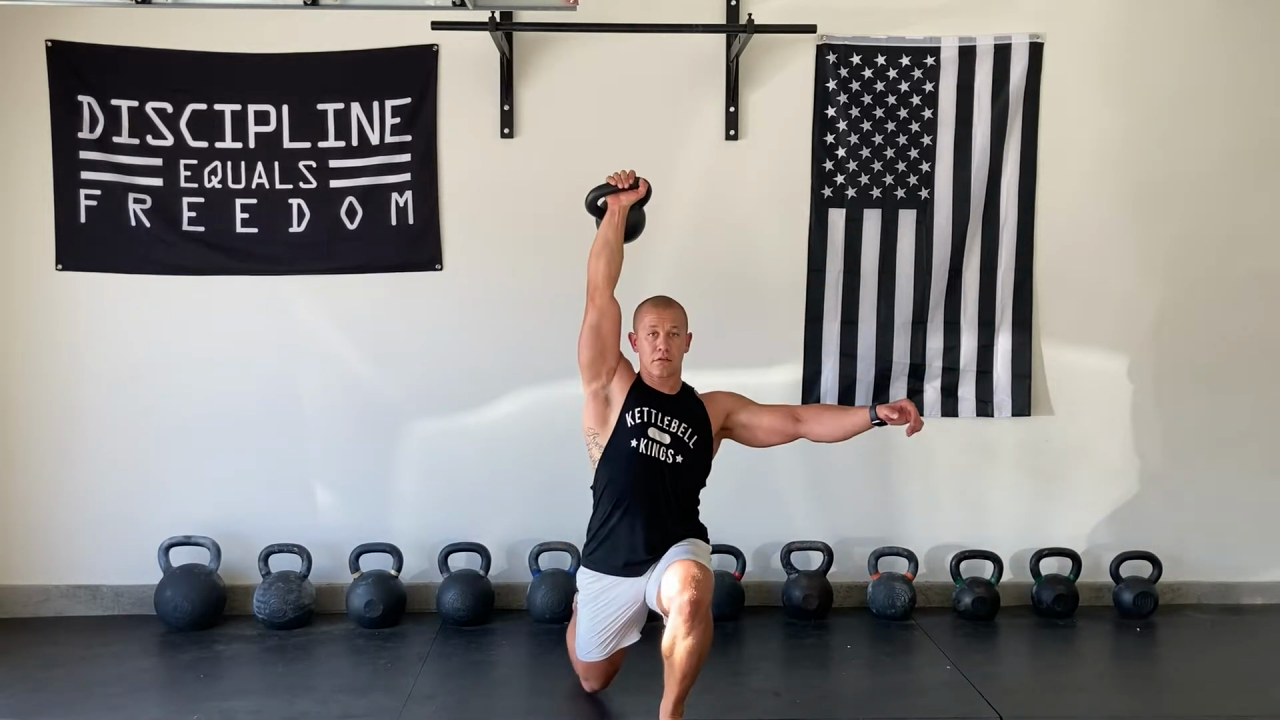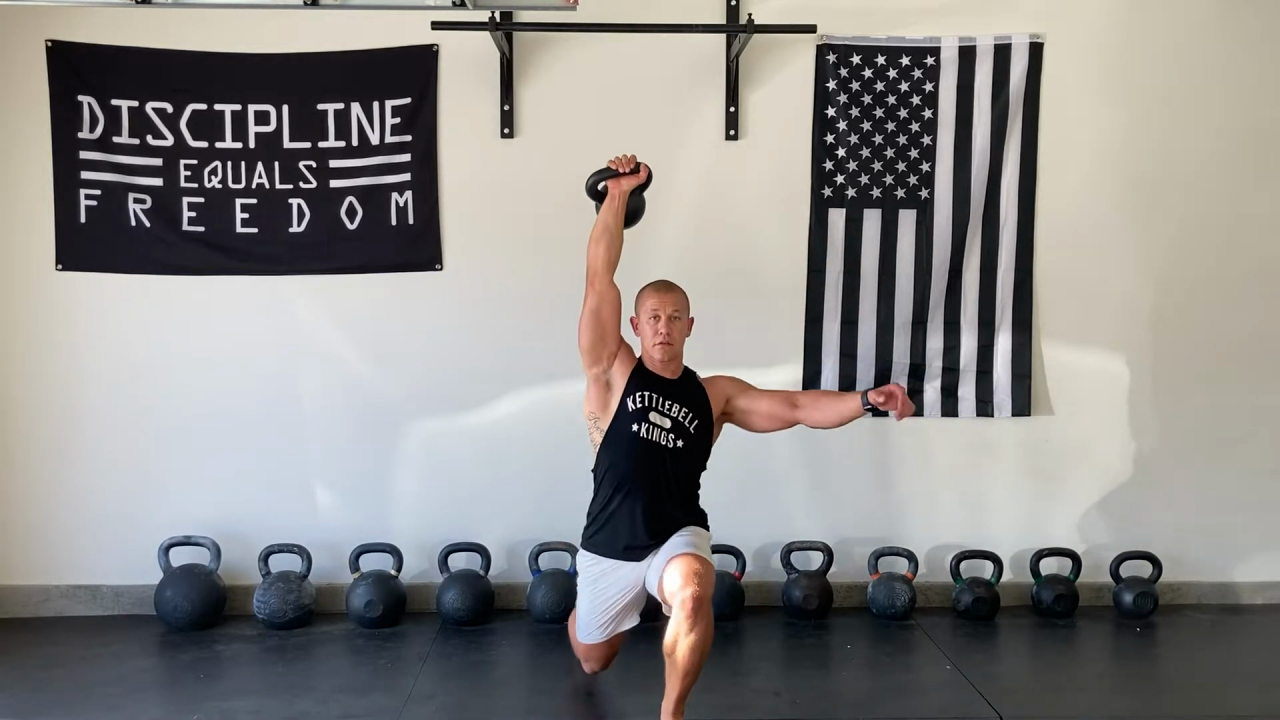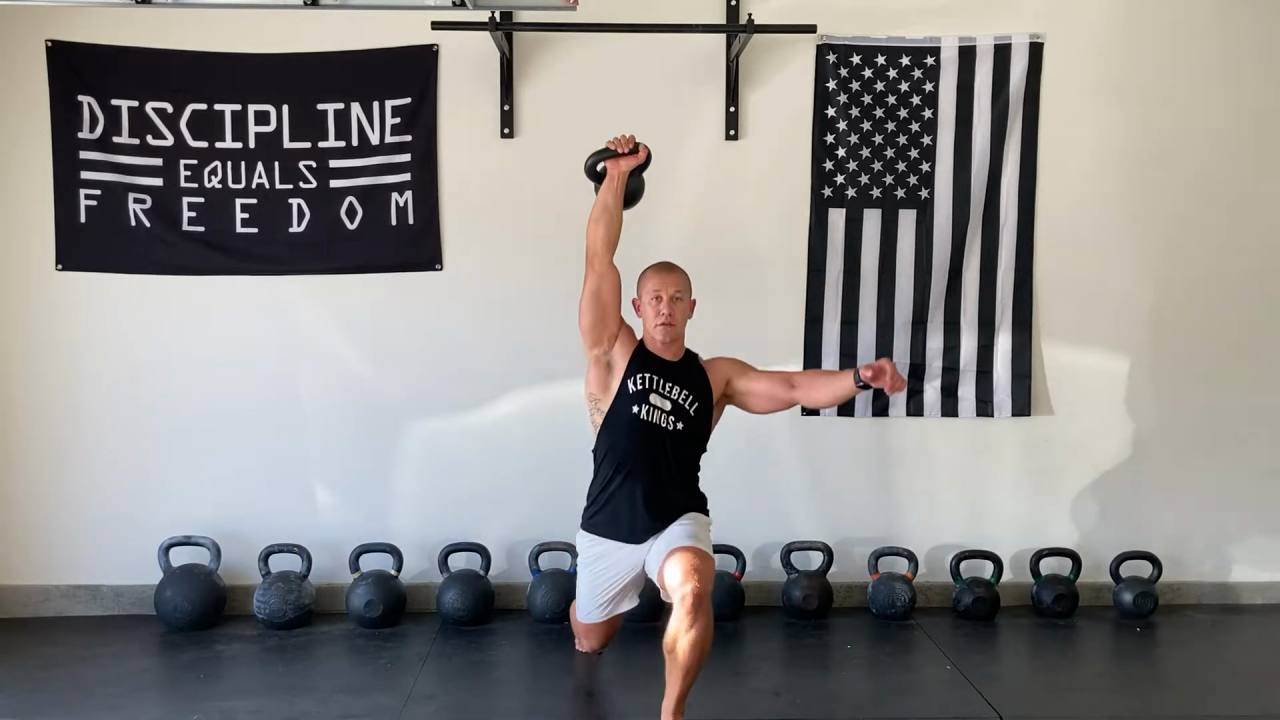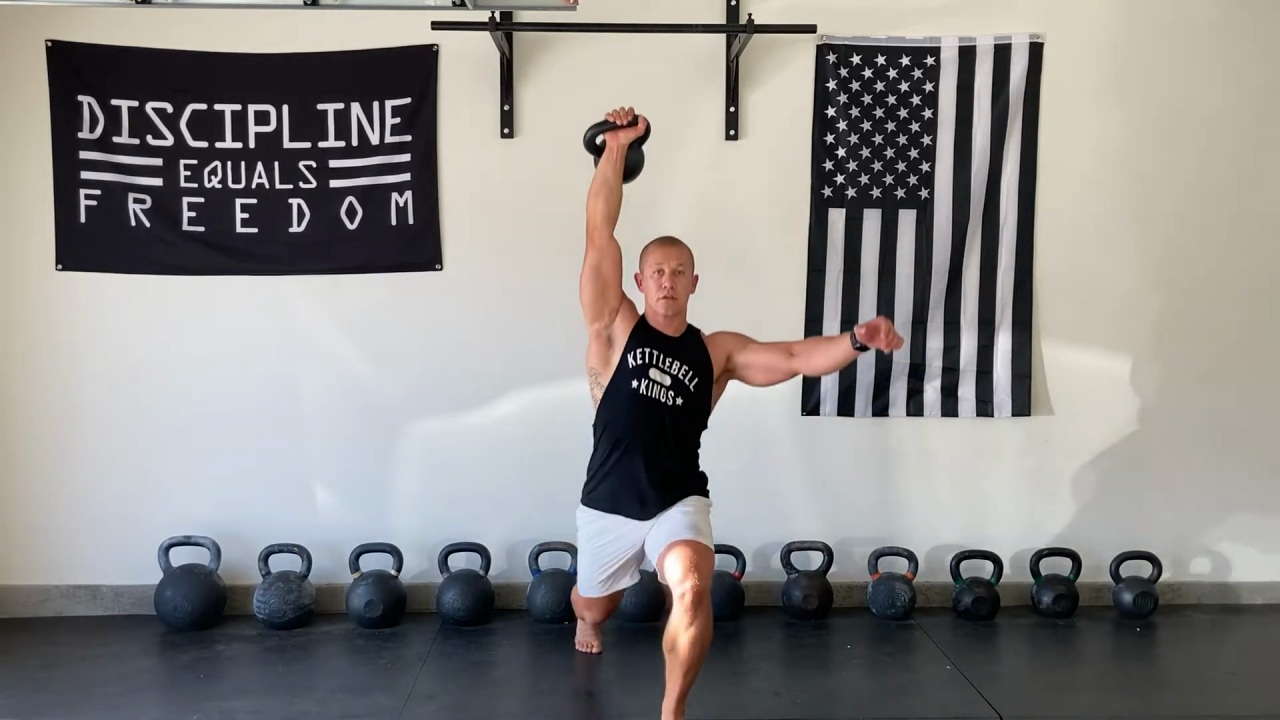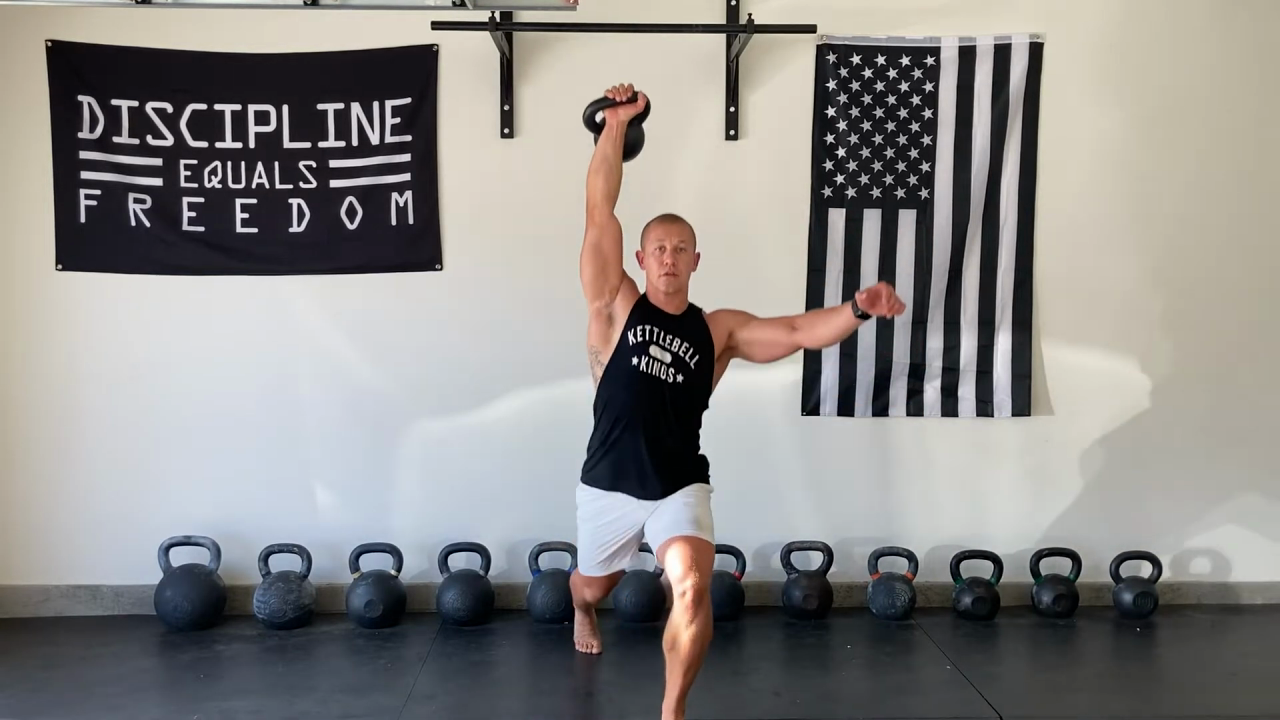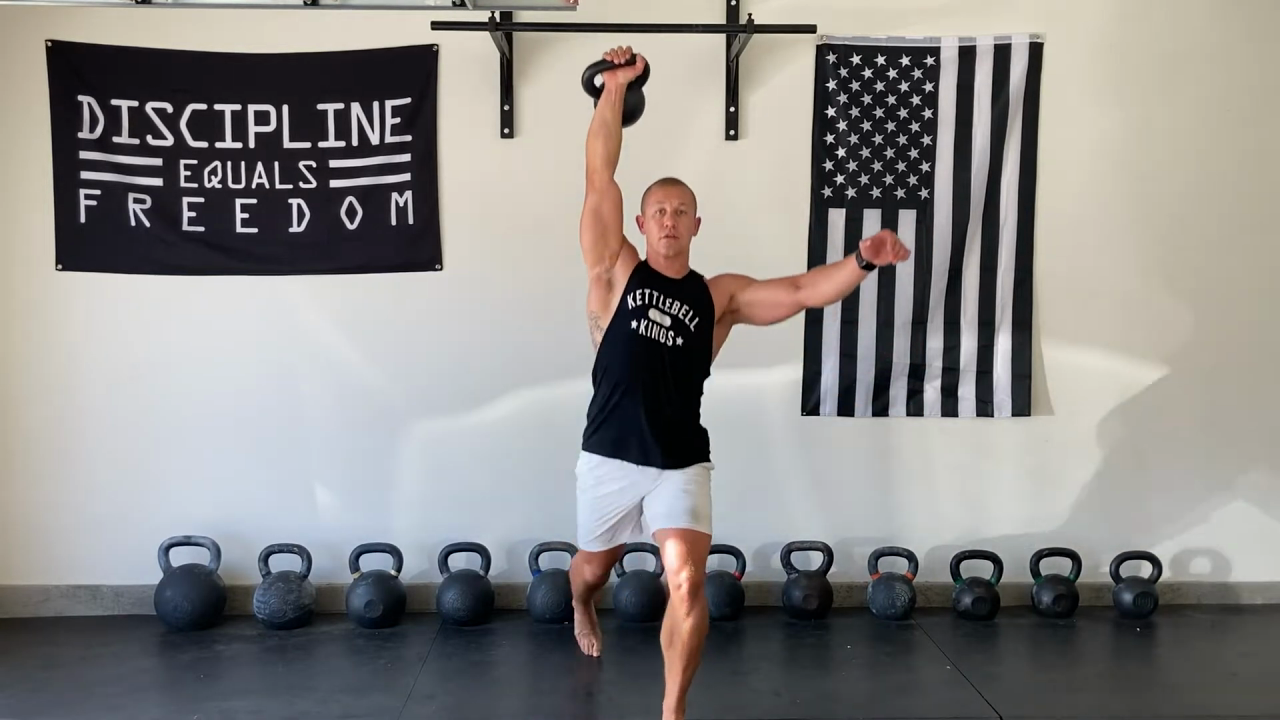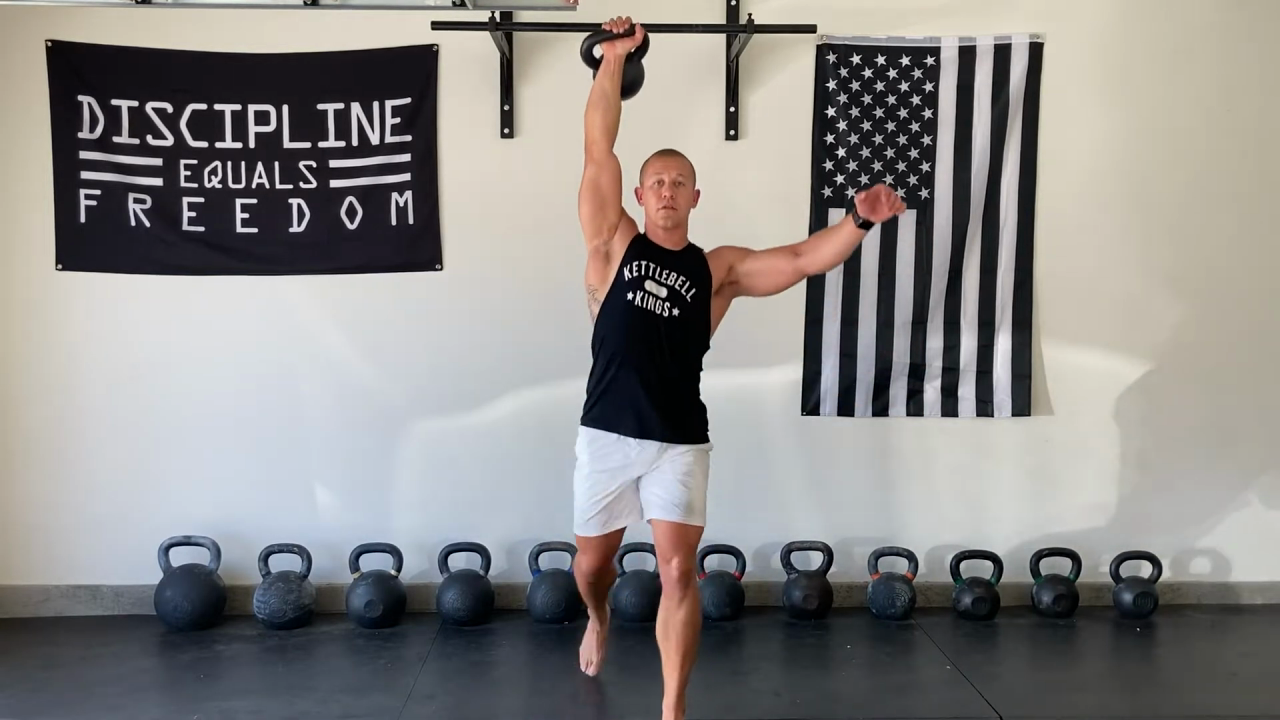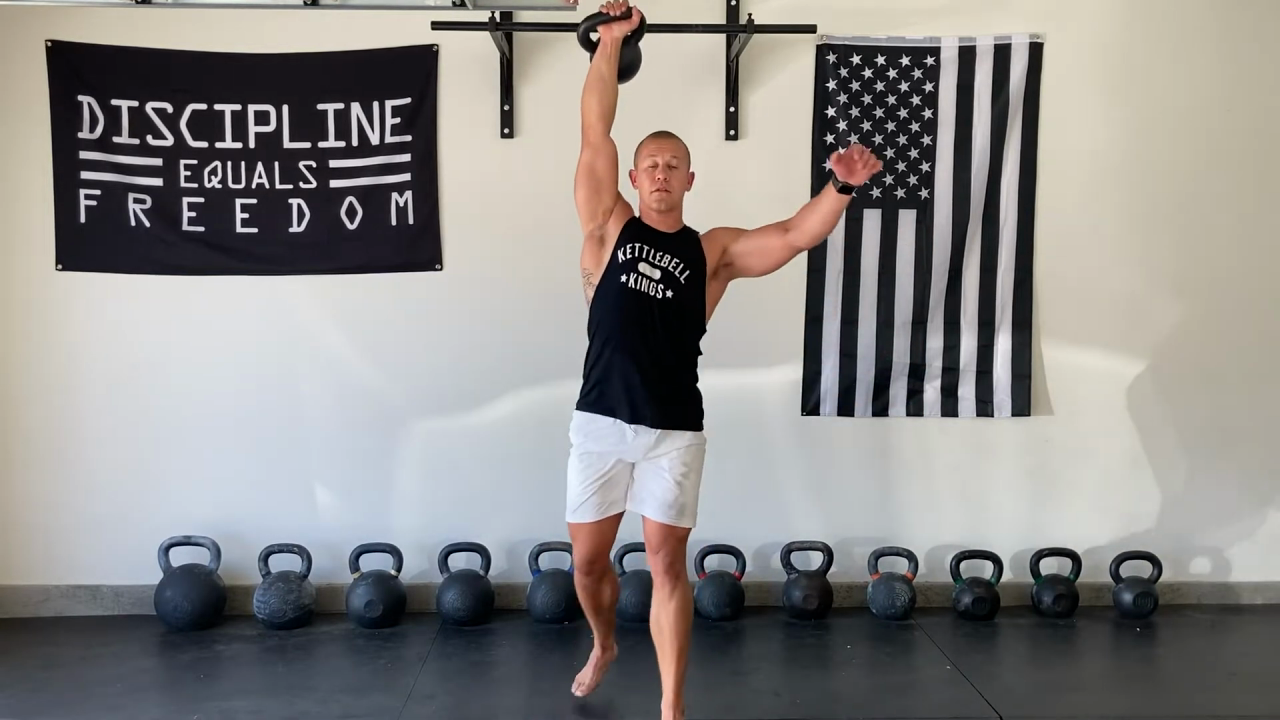
dt=0.1s
person 1, frame 1
left shoulder: (713, 410)
right shoulder: (611, 389)
left elbow: (799, 421)
right elbow: (598, 295)
left wrist: (873, 413)
right wrist: (617, 210)
left hip: (676, 550)
right hip: (612, 561)
left knee: (691, 598)
right ankle: (581, 612)
person 1, frame 2
left shoulder: (714, 393)
right shoulder: (613, 373)
left elbow: (796, 406)
right elbow: (599, 280)
left wrist: (864, 398)
right wrist: (618, 196)
left hip: (678, 536)
right hip: (611, 545)
left knee: (693, 597)
right knee: (592, 659)
right ankle: (586, 612)
person 1, frame 3
left shoulder: (714, 376)
right shoulder: (613, 354)
left elbow: (793, 388)
right elbow: (599, 262)
left wrist: (858, 377)
right wrist: (617, 176)
left hip: (678, 523)
right hip: (609, 528)
left knee: (693, 594)
right knee: (590, 639)
right ankle: (583, 603)
person 1, frame 4
left shoulder: (716, 351)
right shoulder: (615, 329)
left elbow: (795, 358)
right elbow: (598, 235)
left wrist: (858, 339)
right wrist: (616, 148)
left hip: (679, 501)
right hip: (610, 502)
left knee: (692, 591)
right knee: (592, 607)
right ankle: (588, 620)
person 1, frame 5
left shoulder: (718, 329)
right shoulder: (615, 306)
left elbow: (796, 333)
right elbow: (598, 214)
left wrist: (858, 309)
right wrist: (616, 124)
left hip: (680, 487)
right hip: (608, 484)
left knee: (692, 589)
right knee: (589, 591)
right ankle: (586, 618)
person 1, frame 6
left shoulder: (719, 295)
right shoulder: (615, 271)
left elbow: (803, 291)
right elbow: (599, 178)
left wrist: (864, 260)
right wrist: (614, 90)
left hip: (681, 461)
right hip: (608, 456)
left knee: (687, 581)
right knee: (589, 572)
right ankle: (586, 614)
person 1, frame 7
left shoulder: (719, 267)
right shoulder: (613, 242)
left elbow: (802, 259)
right elbow: (597, 151)
left wrist: (860, 221)
right wrist: (613, 60)
left hip: (679, 440)
right hip: (606, 433)
left knee: (677, 572)
right knee: (591, 561)
right ankle: (598, 621)
person 1, frame 8
left shoulder: (713, 249)
right shoulder: (608, 227)
left elbow: (795, 235)
right elbow: (594, 136)
left wrist: (842, 186)
left hip: (674, 427)
right hip: (602, 420)
left knee: (668, 564)
right knee: (590, 556)
right ankle: (603, 649)
